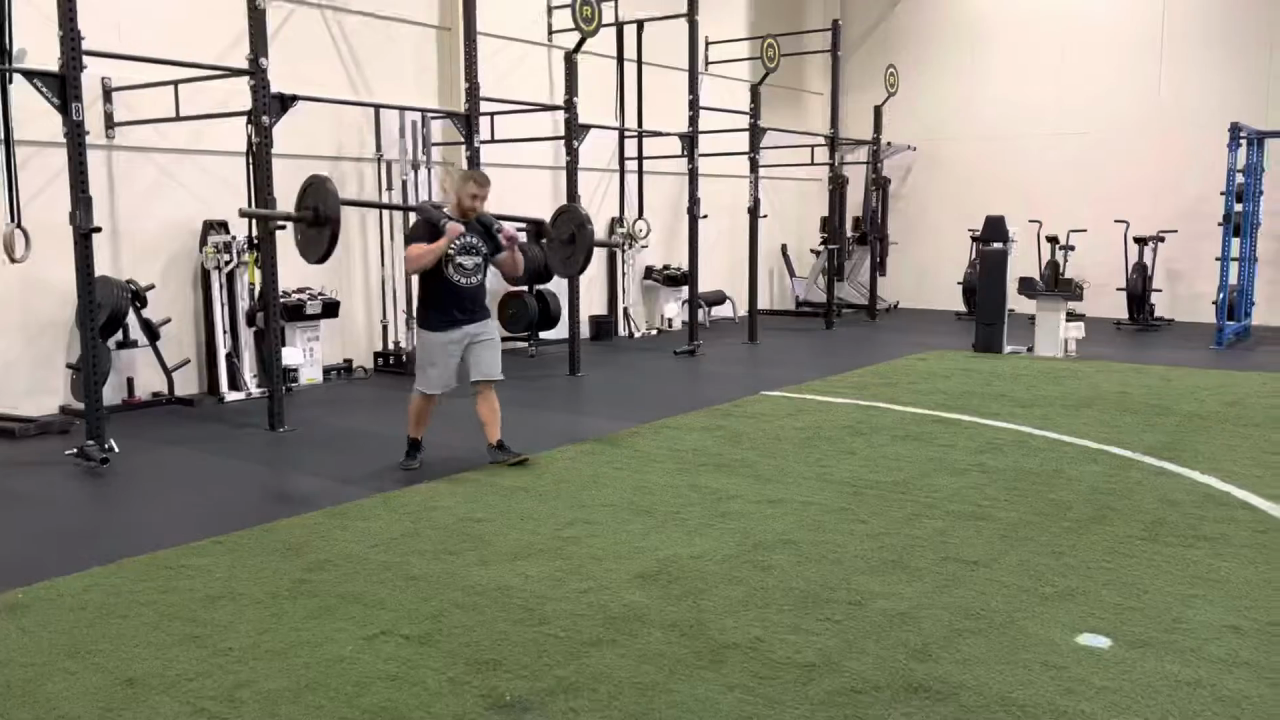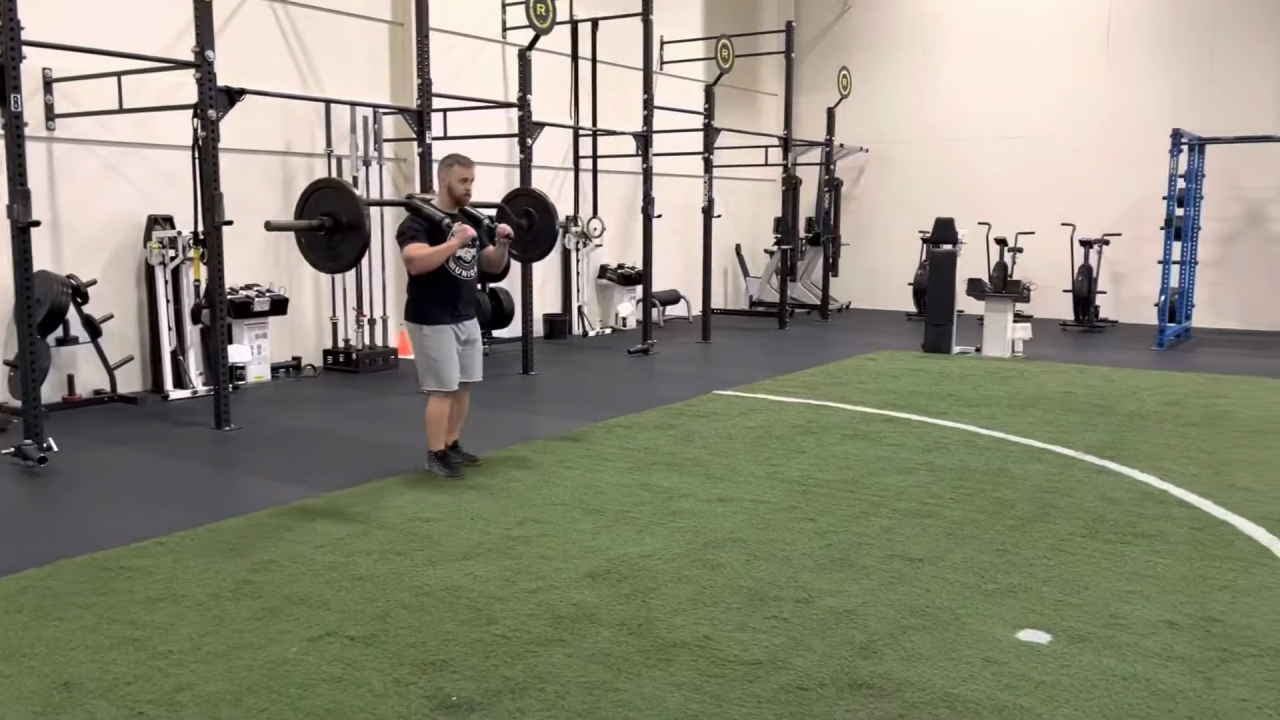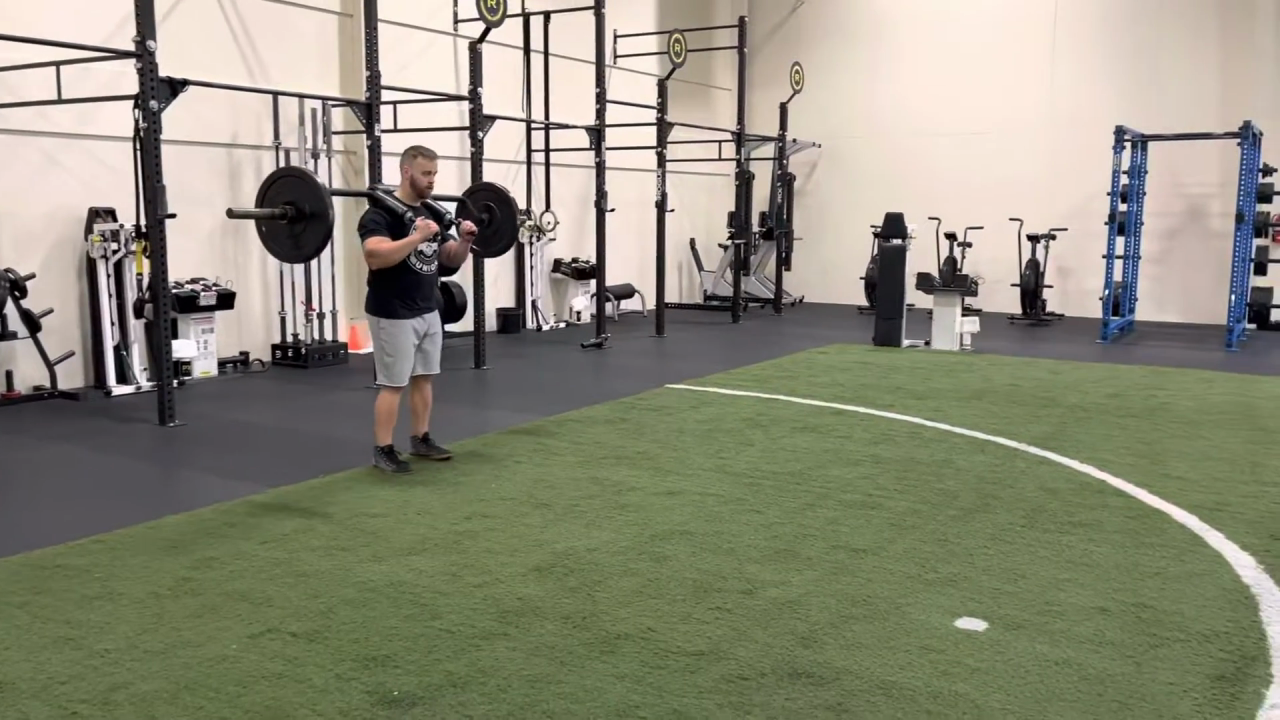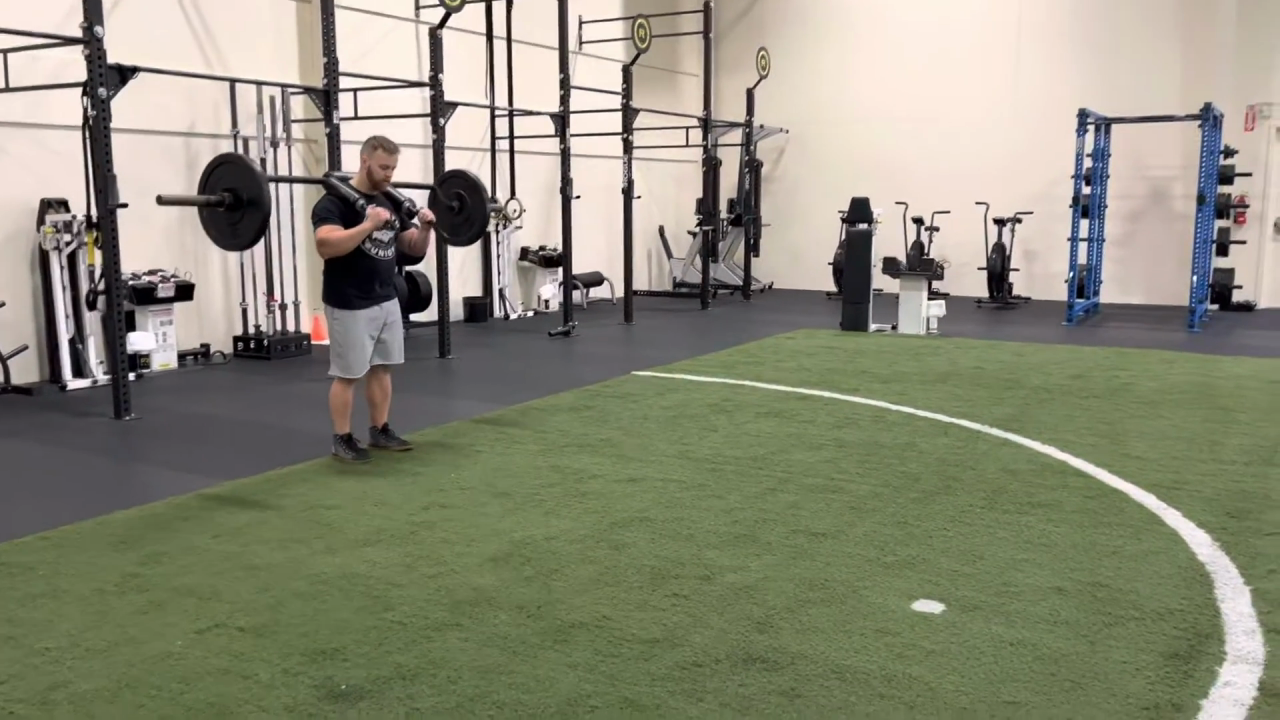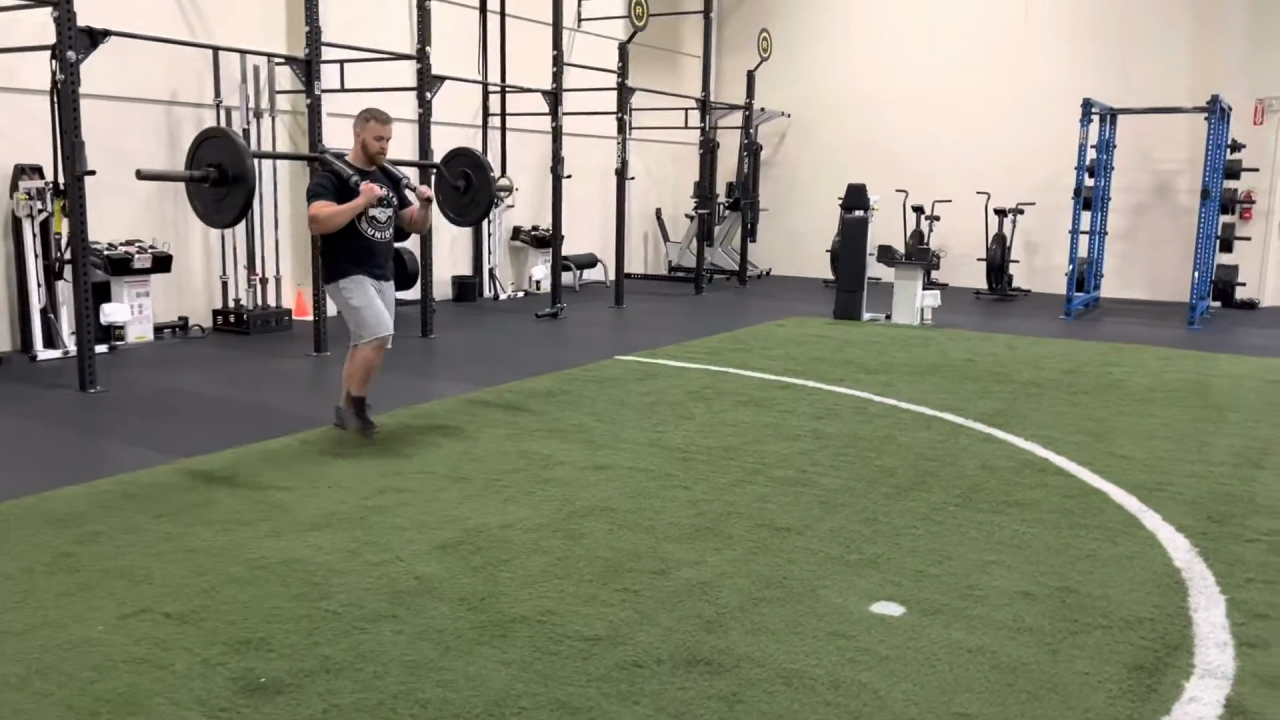
dt=0.7s
person 1, frame 1
left shoulder: (486, 228)
right shoulder: (428, 224)
left elbow: (514, 272)
right elbow: (412, 264)
left wrist: (512, 246)
right wrist: (447, 239)
left hip: (480, 322)
right hip: (438, 326)
left knee: (486, 383)
right knee: (428, 390)
left ankle: (496, 446)
right ankle: (414, 445)
person 1, frame 2
left shoulder: (469, 221)
right shoulder: (419, 222)
left elbow: (493, 265)
right elbow: (415, 262)
left wrist: (502, 244)
right wrist: (456, 241)
left hip: (467, 317)
right hip: (432, 321)
left knee: (463, 385)
right knee: (442, 388)
left ankle: (451, 445)
right ankle: (436, 454)
person 1, frame 3
left shoulder: (430, 213)
right shoulder: (381, 214)
left elbow: (452, 259)
right elbow: (376, 257)
left wrist: (465, 240)
right wrist: (418, 236)
left hip: (428, 311)
right hip: (393, 314)
left knee: (423, 378)
right knee: (393, 383)
left ankle: (421, 439)
right ankle: (383, 450)
person 1, frame 4
left shoulder: (390, 203)
right shoulder: (335, 202)
left elbow: (416, 248)
right elbow: (325, 245)
left wrist: (424, 228)
right wrist: (368, 225)
left hip: (386, 300)
right hip: (350, 305)
left knee: (382, 368)
right knee: (347, 374)
left ankle: (381, 430)
right ankle: (342, 439)
person 1, frame 5
left shoulder: (388, 180)
right shoulder: (331, 177)
left elbow: (417, 226)
right elbow: (317, 222)
left wrist: (425, 204)
right wrist: (362, 201)
left hip: (382, 277)
right hip: (347, 276)
left knee: (366, 343)
right knee: (379, 336)
left ankle: (348, 409)
right ankle: (355, 399)
